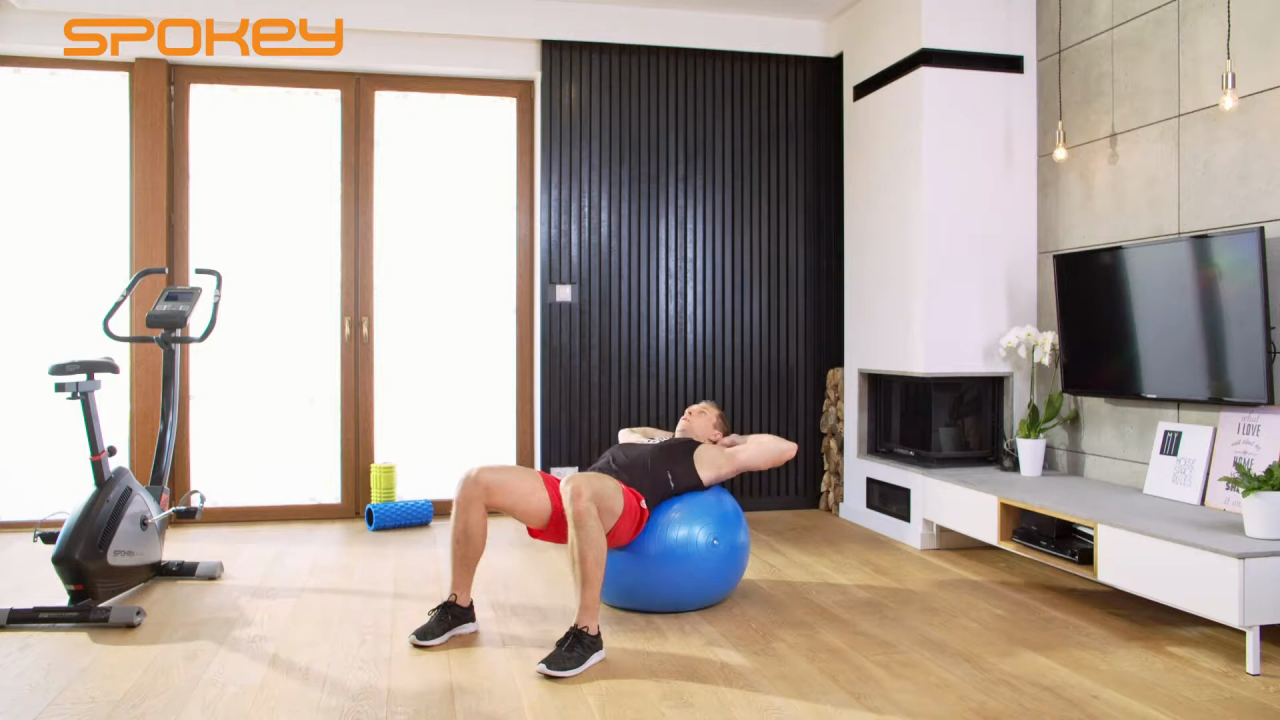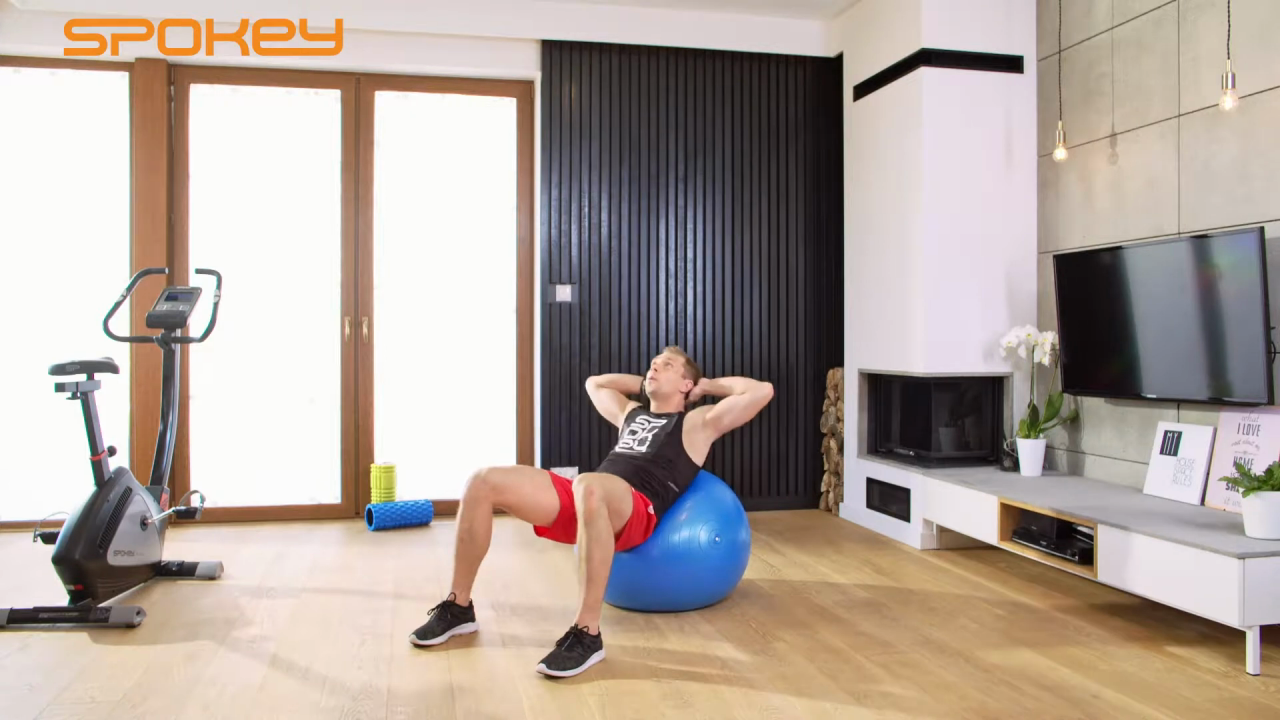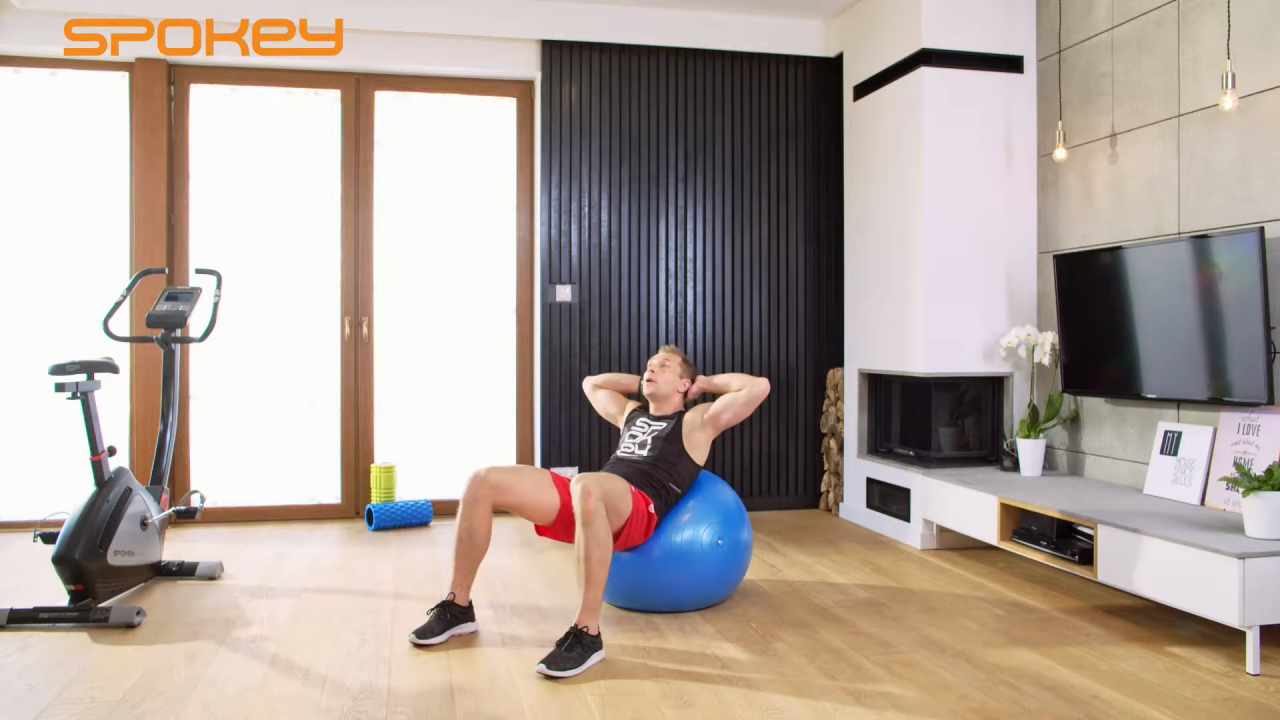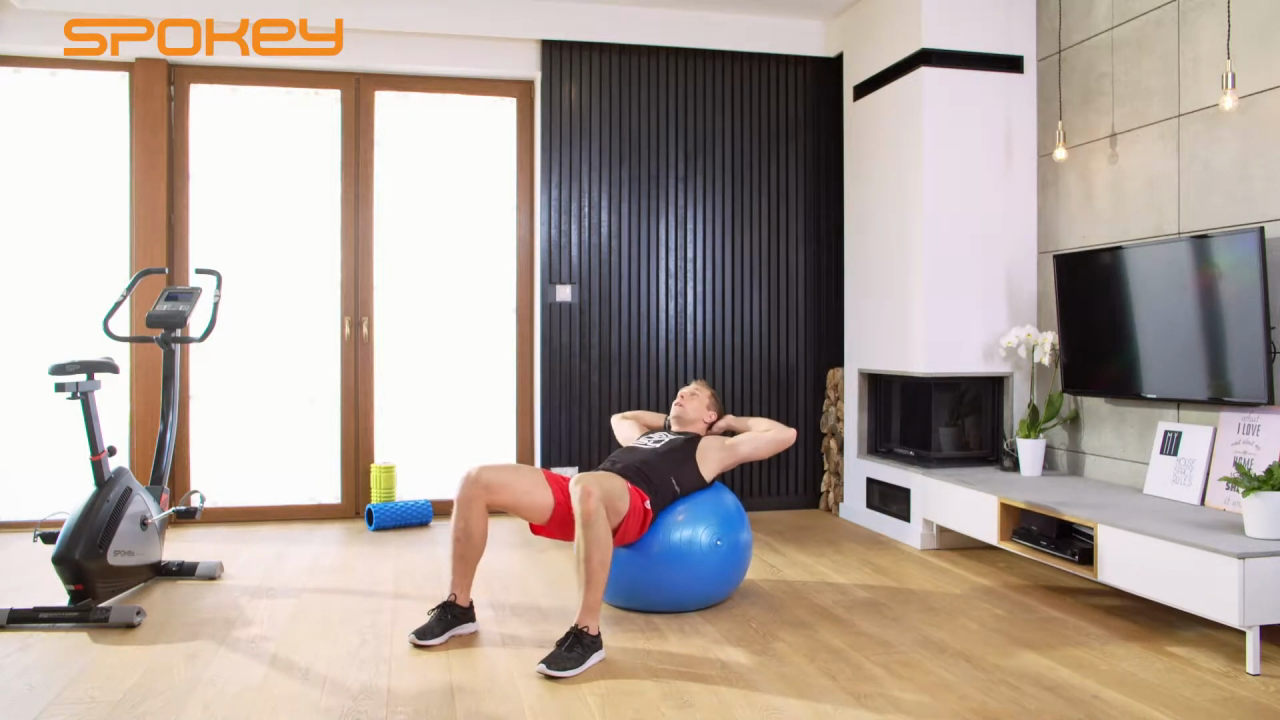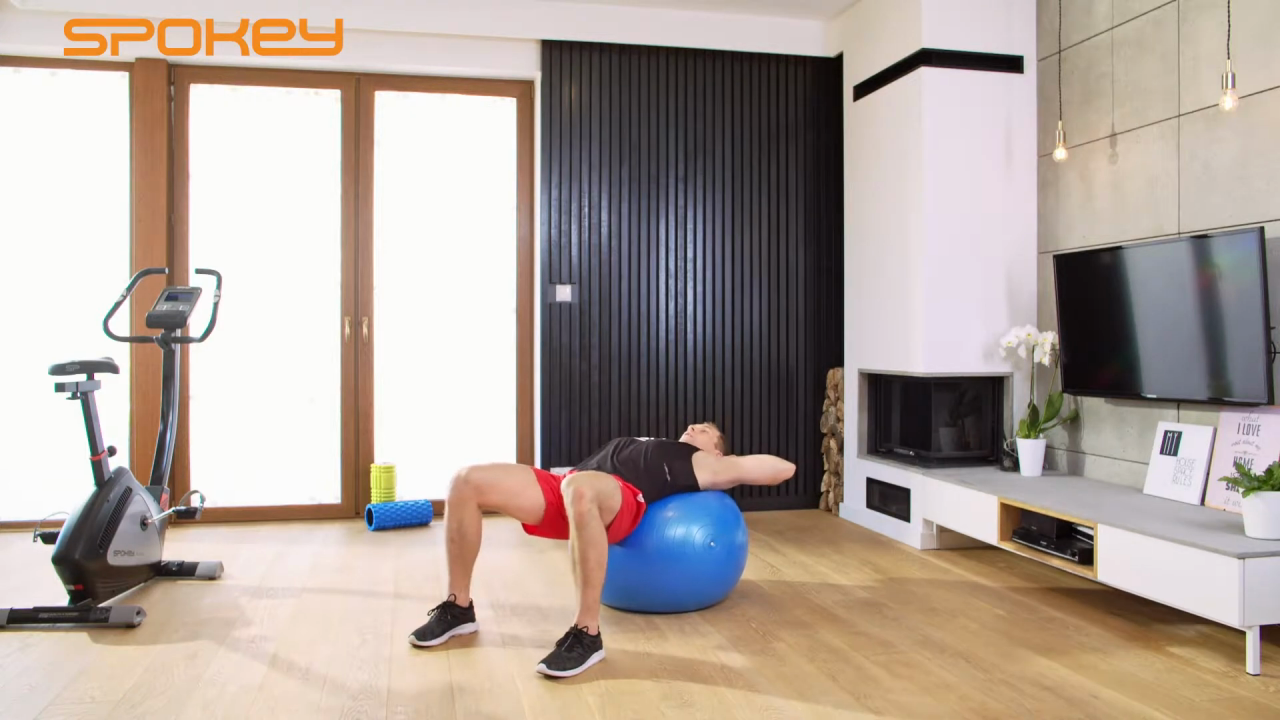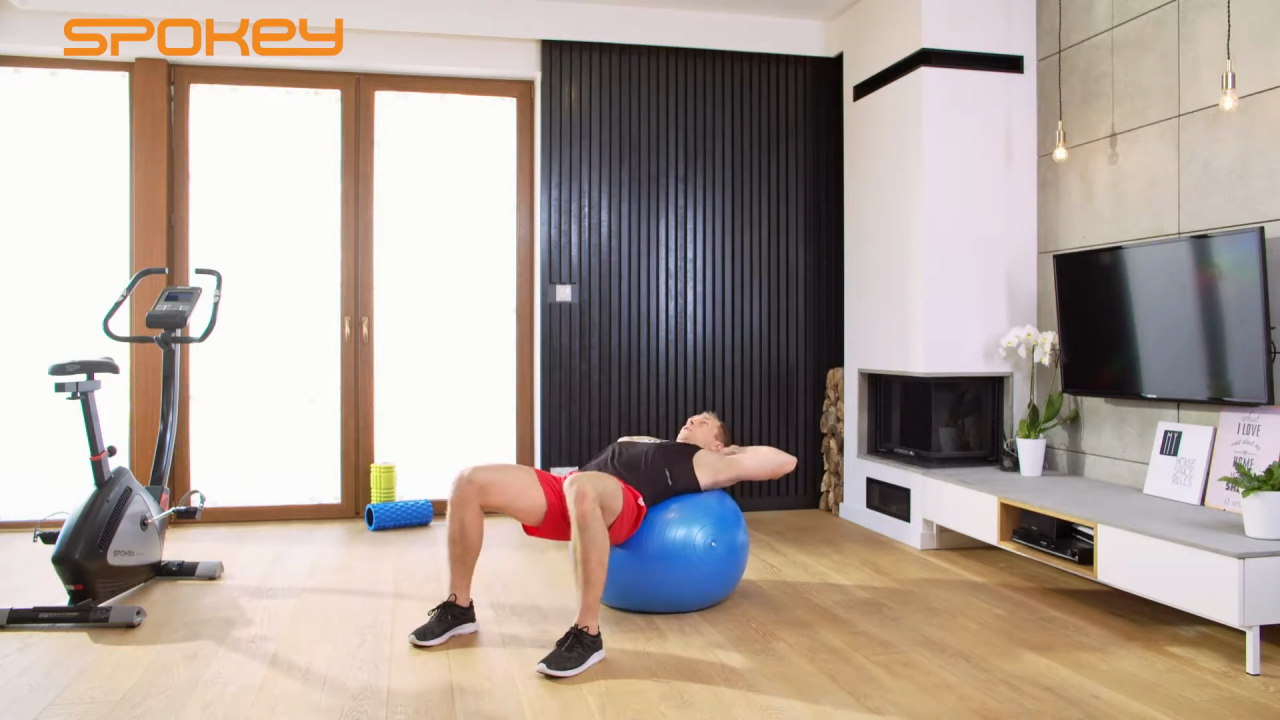
dt=0.5s
person 1, frame 1
left shoulder: (709, 456)
right shoulder: (668, 446)
left elbow: (786, 449)
right elbow: (627, 433)
left wrist: (734, 438)
left hip: (624, 504)
right hip: (575, 495)
left knee: (577, 489)
right knee: (476, 482)
left ankle: (587, 634)
right ankle: (459, 607)
person 1, frame 2
left shoulder: (696, 423)
right shoulder: (631, 413)
left elbow: (761, 391)
right elbow: (595, 383)
left wrist: (709, 385)
right wrist: (644, 384)
left hip: (637, 511)
right hip: (588, 499)
left knee: (590, 488)
right knee: (484, 482)
left ankle: (587, 634)
right ankle: (458, 607)
person 1, frame 3
left shoulder: (696, 422)
right shoulder: (632, 414)
left elbow: (758, 387)
right elbow: (592, 383)
left wrist: (706, 383)
right wrist: (641, 383)
left hip: (638, 510)
right hip: (588, 498)
left knee: (588, 487)
right knee: (483, 481)
left ankle: (587, 634)
right ankle: (458, 606)
person 1, frame 4
left shoulder: (711, 449)
right shoulder: (649, 436)
left elbow: (785, 435)
right elbow: (619, 418)
left wrist: (733, 422)
right wrist: (667, 421)
left hip: (632, 505)
right hip: (579, 493)
left knee: (586, 491)
right knee: (477, 481)
left ankle: (588, 634)
right ankle: (459, 607)
person 1, frame 5
left shoulder: (708, 465)
right shoulder: (663, 452)
left elbow: (784, 468)
left wrist: (732, 456)
left hip: (622, 496)
right hip: (571, 487)
left knee: (579, 490)
right knee: (468, 482)
left ankle: (587, 634)
right ankle: (458, 607)
person 1, frame 6
left shoulder: (709, 461)
right shoulder: (659, 449)
left elbow: (786, 461)
right elbow: (625, 441)
left wrist: (734, 447)
left hip: (624, 499)
right hip: (571, 488)
left knee: (583, 489)
right knee: (470, 482)
left ankle: (587, 633)
right ankle: (458, 607)
